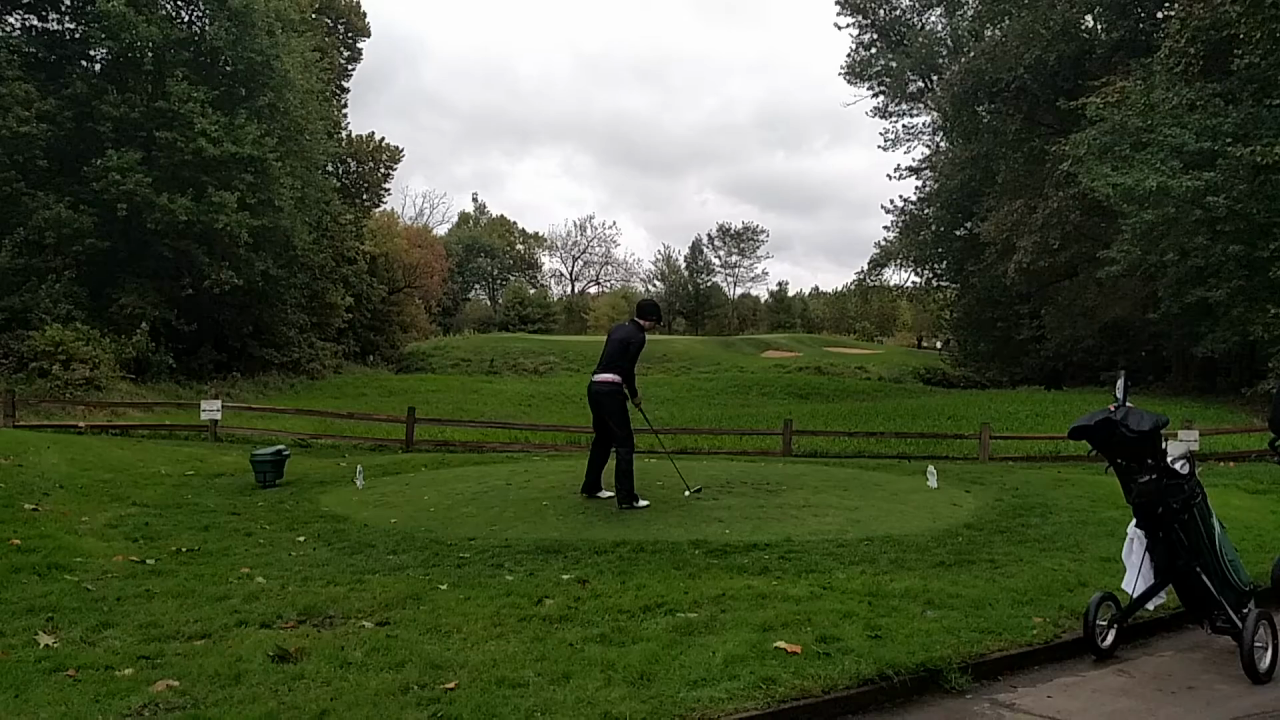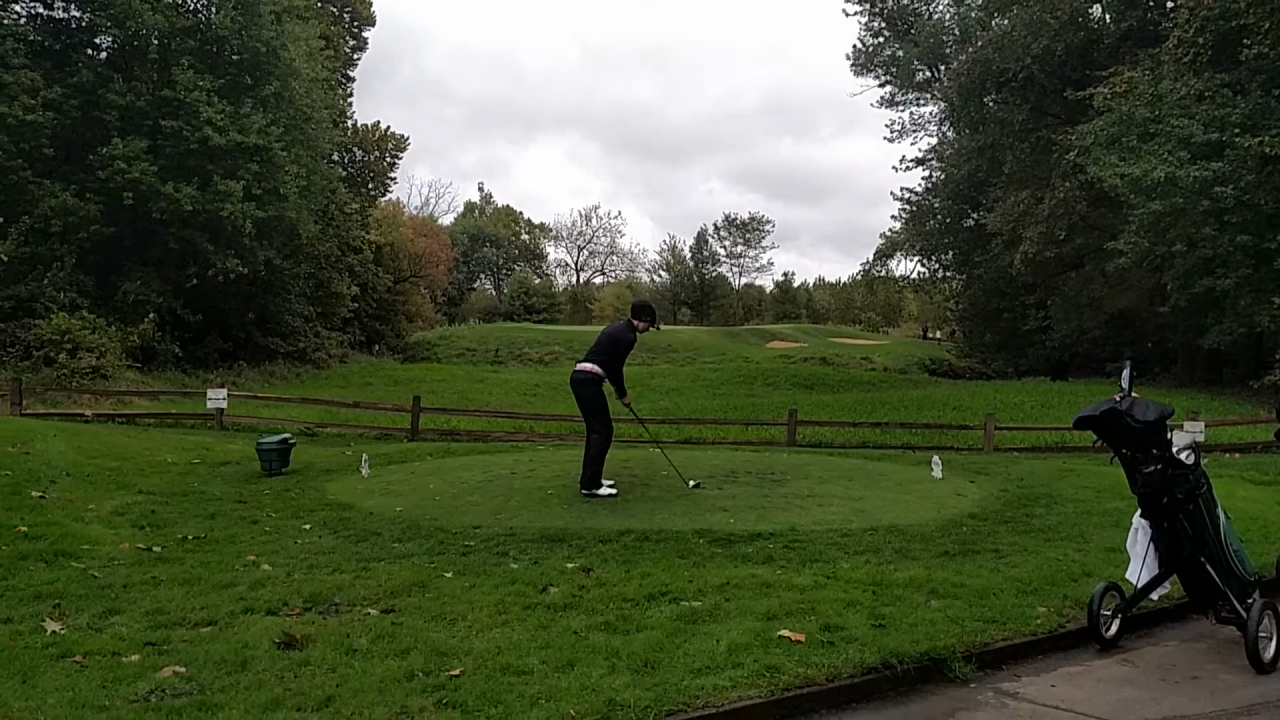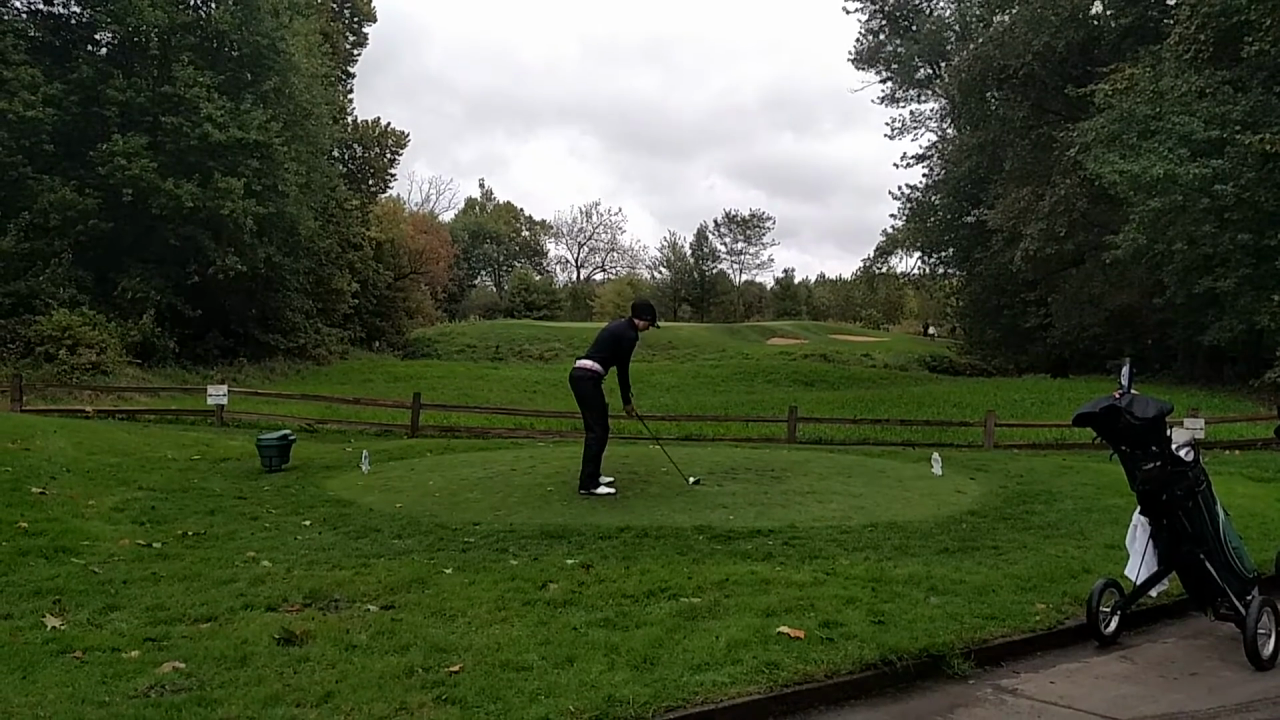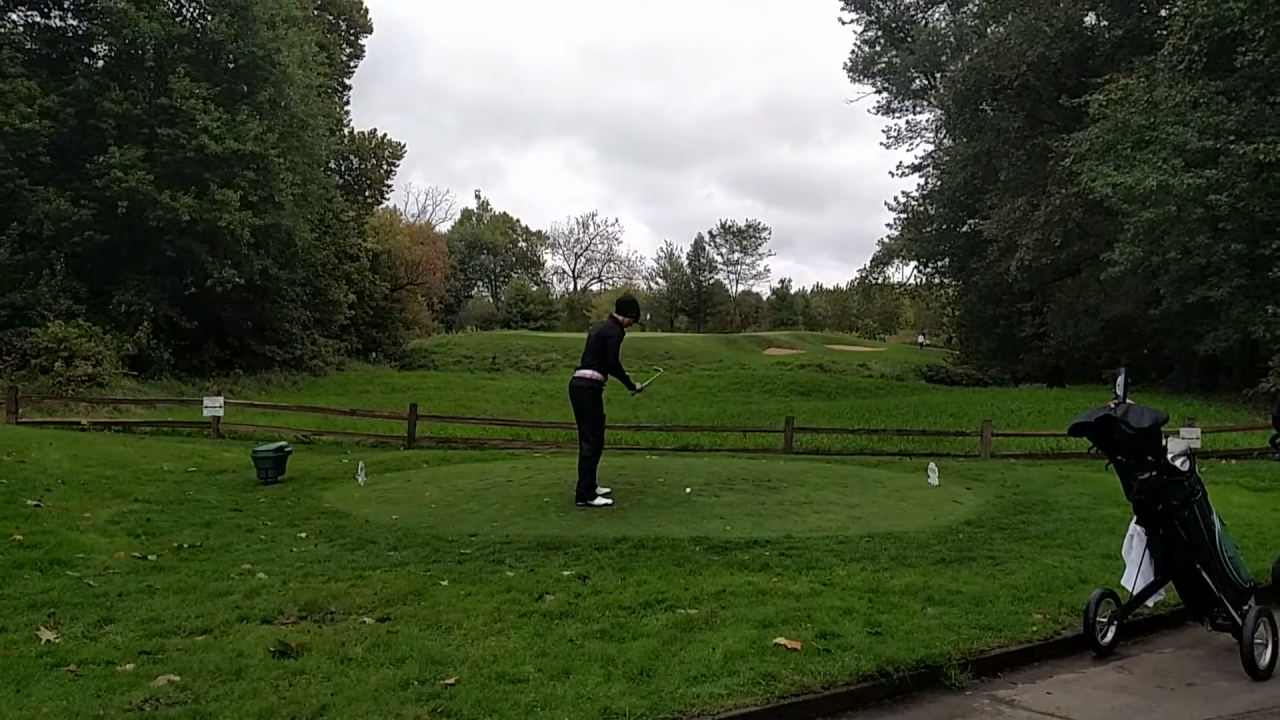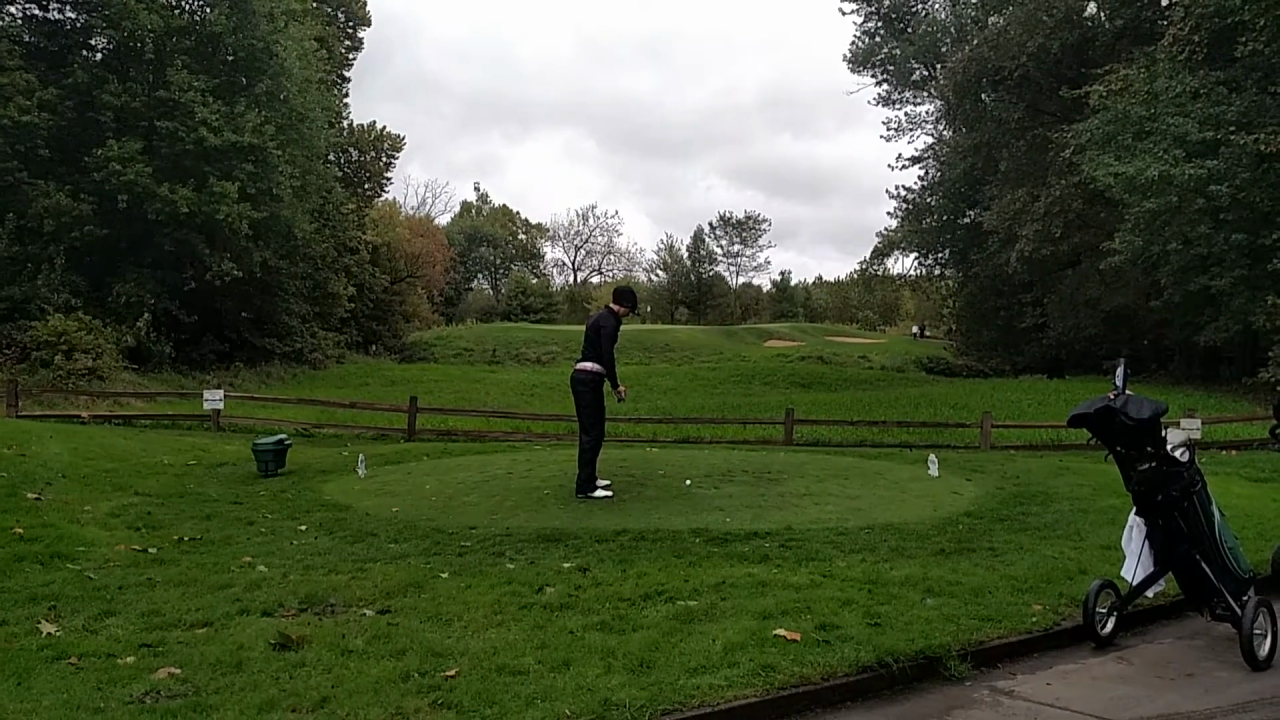
dt=1s
person 1, frame 1
left shoulder: (618, 329)
right shoulder: (637, 337)
right elbow: (627, 369)
left wrist: (622, 390)
right wrist: (634, 395)
left hip: (595, 386)
right hip: (609, 390)
left knee: (603, 438)
right knee: (624, 442)
left ankle: (591, 487)
right ankle: (626, 497)
person 1, frame 2
left shoulder: (618, 328)
right shoulder: (628, 336)
right elbow: (615, 367)
left wrist: (618, 390)
right wrist: (622, 394)
left hip: (580, 377)
right hip: (588, 380)
left knee: (596, 430)
right knee: (603, 430)
left ankle: (590, 478)
right ankle: (591, 484)
person 1, frame 3
left shoulder: (620, 326)
right shoulder: (628, 334)
left elbow: (619, 365)
right elbow: (622, 369)
left wrist: (627, 394)
right wrist: (627, 401)
left hip: (581, 375)
right hip: (588, 377)
left knee: (596, 428)
right knee: (598, 430)
left ankle: (592, 475)
right ankle: (588, 484)
person 1, frame 4
left shoulder: (602, 327)
right shoulder: (614, 331)
right elbow: (613, 363)
left wrist: (623, 378)
right wrist: (631, 385)
left hip: (580, 384)
right hip: (588, 387)
left knee: (590, 438)
right knee: (592, 440)
left ankle: (588, 486)
right ankle: (585, 495)
person 1, frame 5
left shoulder: (599, 317)
right shoulder: (609, 321)
right elbow: (607, 355)
left wrist: (612, 382)
right wrist: (615, 384)
left hip: (583, 376)
right hip: (589, 379)
left knee: (591, 430)
right knee: (592, 432)
left ankle: (588, 478)
right ankle: (585, 486)
